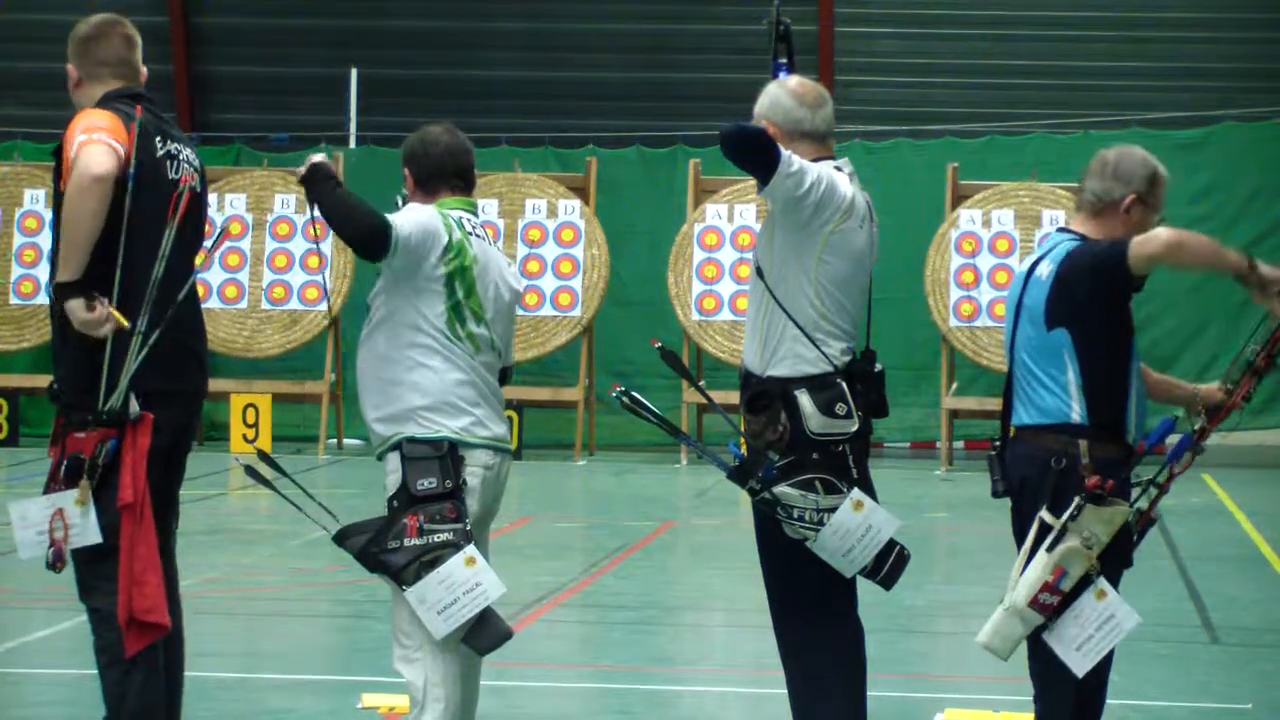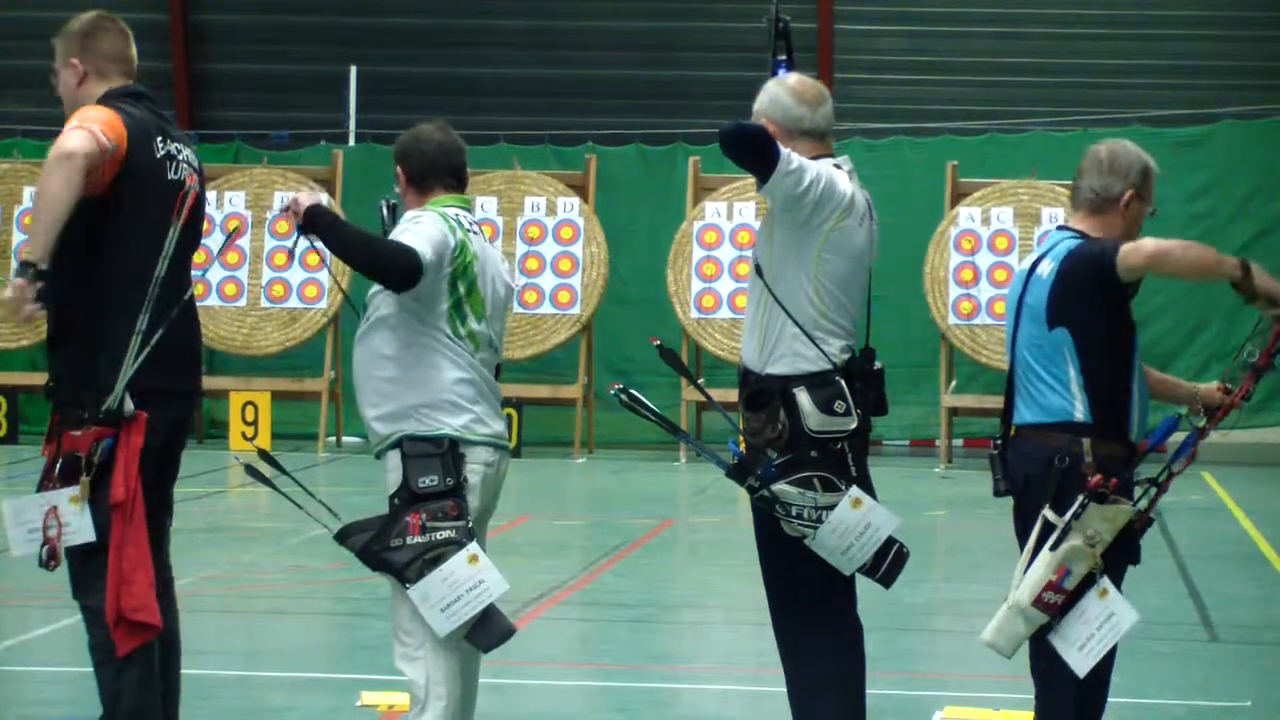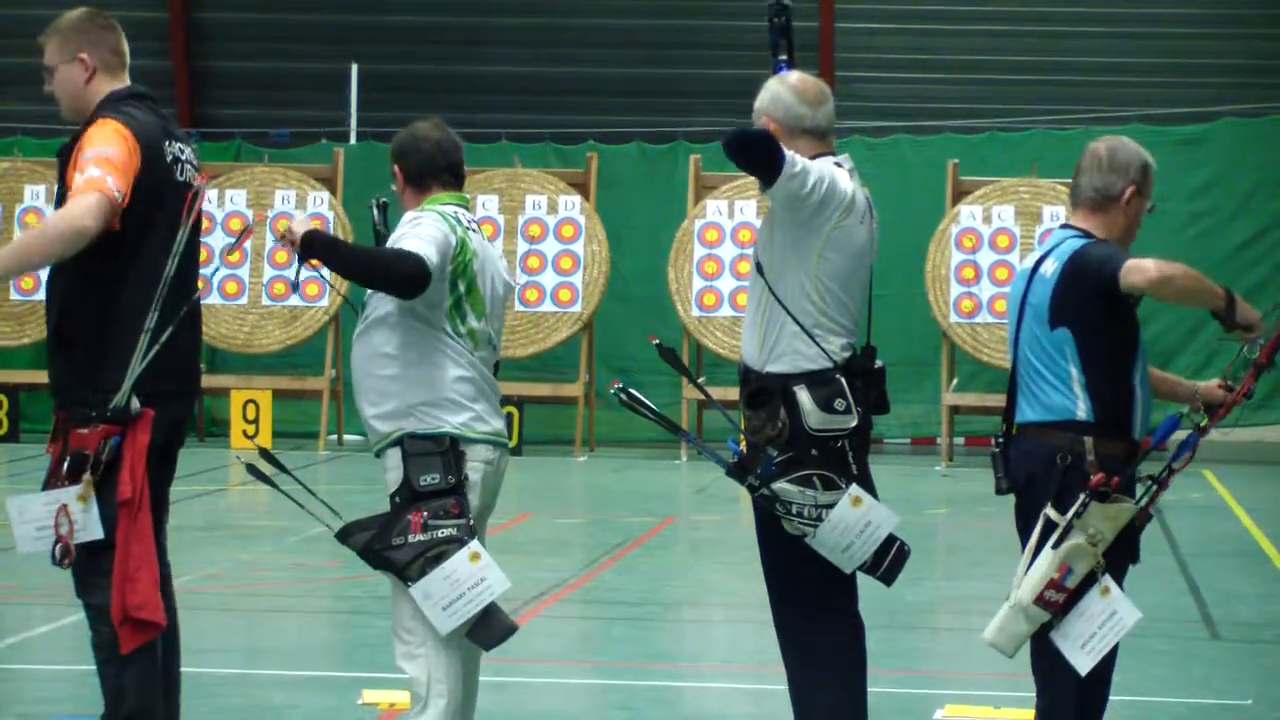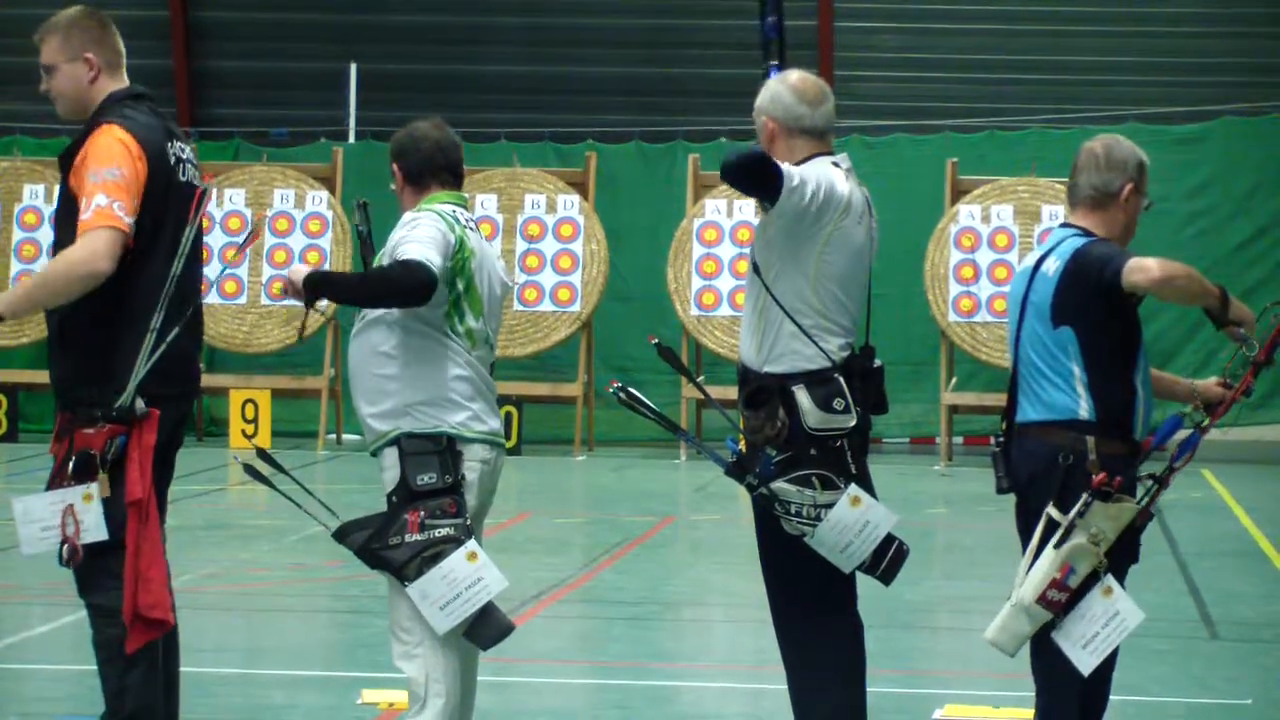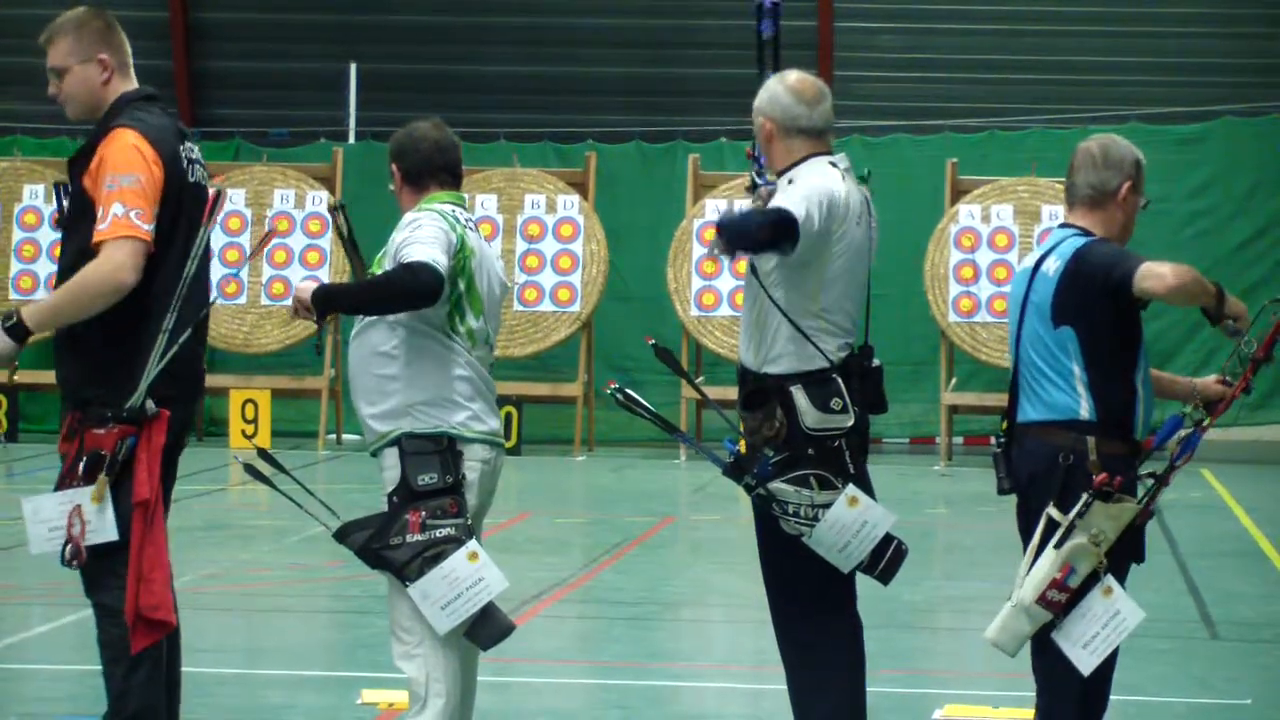
dt=0.3s
person 1, frame 1
left shoulder: (98, 123)
right shoulder: (178, 145)
left elbow: (96, 174)
left wrist: (70, 282)
left hip: (115, 386)
right hip: (172, 380)
left knee: (112, 572)
right knee: (150, 563)
person 1, frame 2
left shoulder: (105, 121)
right shoulder: (173, 142)
left elbow: (70, 158)
left hip: (110, 389)
right hip: (162, 382)
left knee: (106, 572)
right knee: (142, 562)
person 1, frame 3
left shoulder: (114, 131)
right shoulder: (170, 138)
left elbow: (80, 219)
left hip: (113, 389)
right hip: (158, 383)
left knee: (110, 571)
right knee: (140, 563)
person 1, frame 4
left shoulder: (113, 138)
right shoulder: (165, 136)
left elbow: (96, 257)
left hip: (116, 393)
right hip: (153, 384)
left knee: (111, 575)
right knee: (138, 564)
person 1, frame 5
left shoulder: (126, 141)
right shoulder: (169, 135)
left elbow: (118, 268)
left hip: (124, 394)
right hip: (154, 387)
left knee: (119, 573)
right knee: (139, 566)
person 2, frame 1
left shoulder: (817, 191)
right shoulder: (843, 192)
left elbow: (738, 141)
left wrist: (762, 135)
left hip: (803, 421)
right hip: (817, 412)
left knee: (813, 601)
right knee: (812, 598)
person 2, frame 2
left shoulder: (816, 188)
right shoulder: (843, 190)
left elbow: (737, 140)
left wrist: (765, 135)
left hip: (803, 420)
right hip: (816, 409)
left knee: (813, 598)
right knee: (810, 594)
person 2, frame 3
left shoulder: (819, 188)
right shoulder: (841, 186)
left elbow: (742, 145)
left wrist: (766, 140)
left hip: (803, 418)
right hip: (813, 408)
left knee: (813, 595)
right knee: (811, 592)
person 2, frame 4
left shoulder: (815, 188)
right shoulder: (841, 186)
left elbow: (743, 169)
left wrist: (752, 155)
left hip: (803, 418)
right hip: (815, 407)
left knee: (812, 592)
right knee: (812, 590)
person 2, frame 5
left shoulder: (813, 186)
right shoulder: (840, 184)
left elbow: (772, 229)
left wrist: (731, 229)
left hip: (801, 416)
right hip: (820, 408)
left knee: (810, 593)
right knee: (815, 591)
person 3, frame 1
left shoulder: (430, 227)
right shoulder: (496, 259)
left elbow: (366, 231)
left wrist: (319, 176)
right hip: (478, 451)
left knee: (425, 625)
person 3, frame 2
left shoulder: (431, 224)
right shoulder: (487, 251)
left elbow: (400, 267)
left wrist: (316, 216)
right hip: (472, 446)
left knee: (427, 619)
person 3, frame 3
left shoulder: (431, 223)
right shoulder: (484, 247)
left elbow: (407, 274)
left wrist: (314, 241)
right hip: (469, 444)
left knee: (426, 615)
person 3, frame 4
left shoulder: (428, 222)
right shoulder: (480, 244)
left elbow: (414, 281)
left wrist: (316, 282)
right hip: (465, 443)
left knee: (424, 615)
person 3, frame 5
left shoulder: (429, 222)
right shoulder: (477, 241)
left elbow: (420, 284)
left wrist: (324, 297)
right hip: (464, 444)
left knee: (424, 614)
person 4, frame 1
left shoulder: (1052, 260)
right shoulder: (1086, 262)
right elbow: (1165, 245)
left wrist: (1193, 395)
left hip: (1049, 463)
right hip: (1075, 470)
left knee: (1064, 614)
person 4, frame 2
left shoulder: (1052, 259)
right shoulder: (1082, 260)
right elbow: (1151, 255)
left wrist: (1192, 395)
left hip: (1051, 462)
right hip: (1079, 468)
left knee: (1066, 613)
person 4, frame 3
left shoulder: (1051, 258)
right shoulder: (1086, 261)
right elbow: (1152, 275)
left wrist: (1193, 392)
right wrist: (1229, 304)
left hip: (1052, 460)
right hip: (1080, 467)
left knee: (1069, 614)
person 4, frame 4
left shoulder: (1049, 258)
right shoulder: (1087, 259)
right elbow: (1155, 274)
left wrist: (1190, 390)
right wrist: (1223, 303)
left hip: (1050, 458)
right hip: (1082, 465)
left knee: (1066, 613)
person 4, frame 5
left shoulder: (1046, 259)
right shoulder: (1090, 259)
right elbow: (1167, 279)
left wrist: (1190, 389)
right wrist: (1219, 300)
left hip: (1049, 458)
right hip: (1083, 465)
left knee: (1065, 611)
